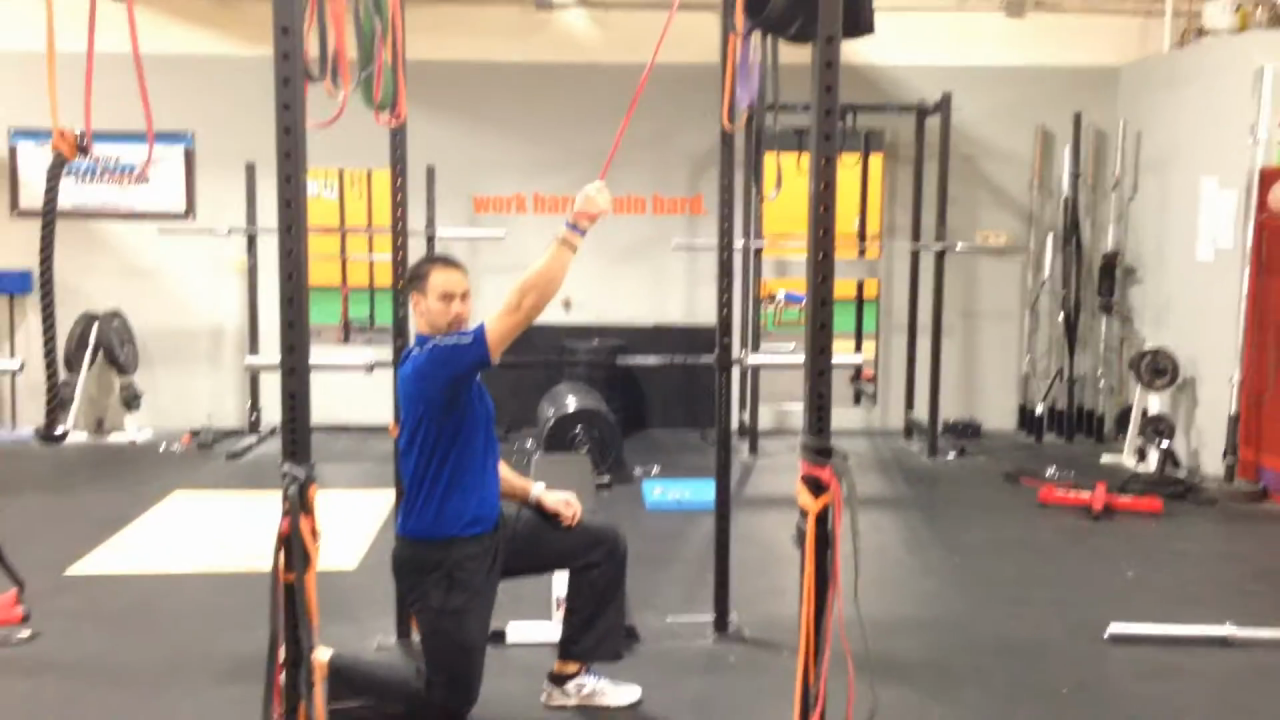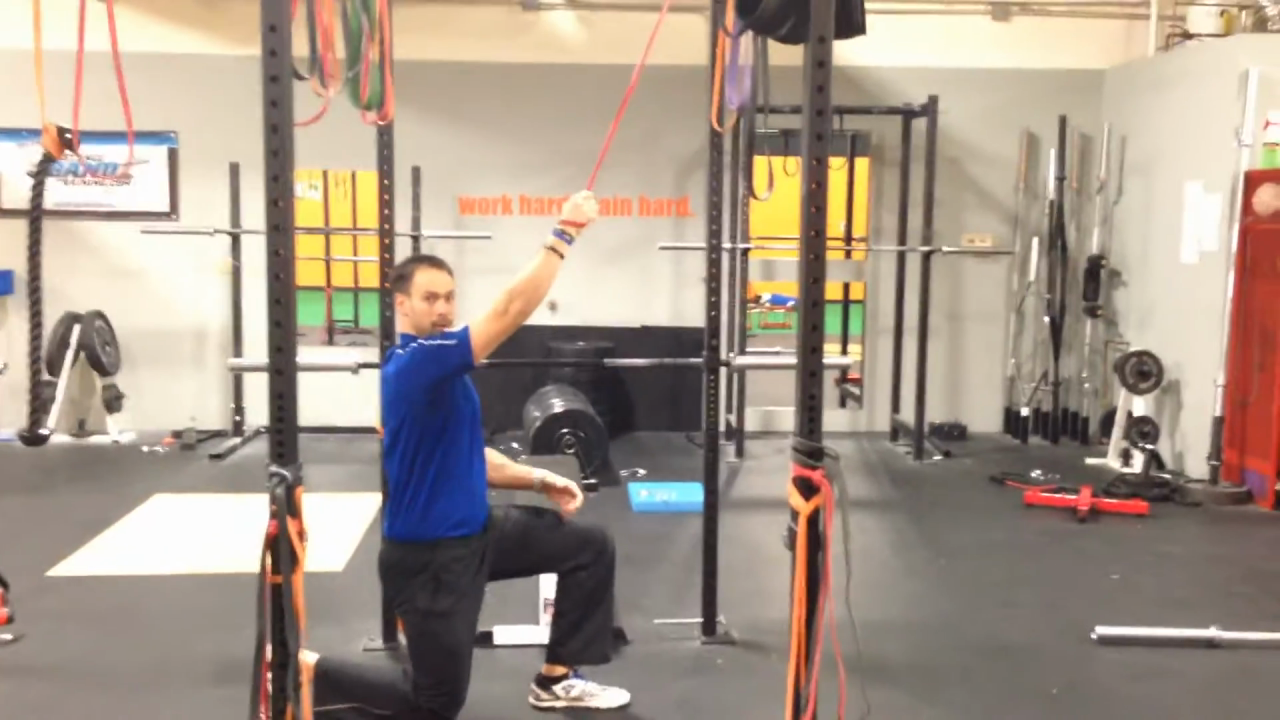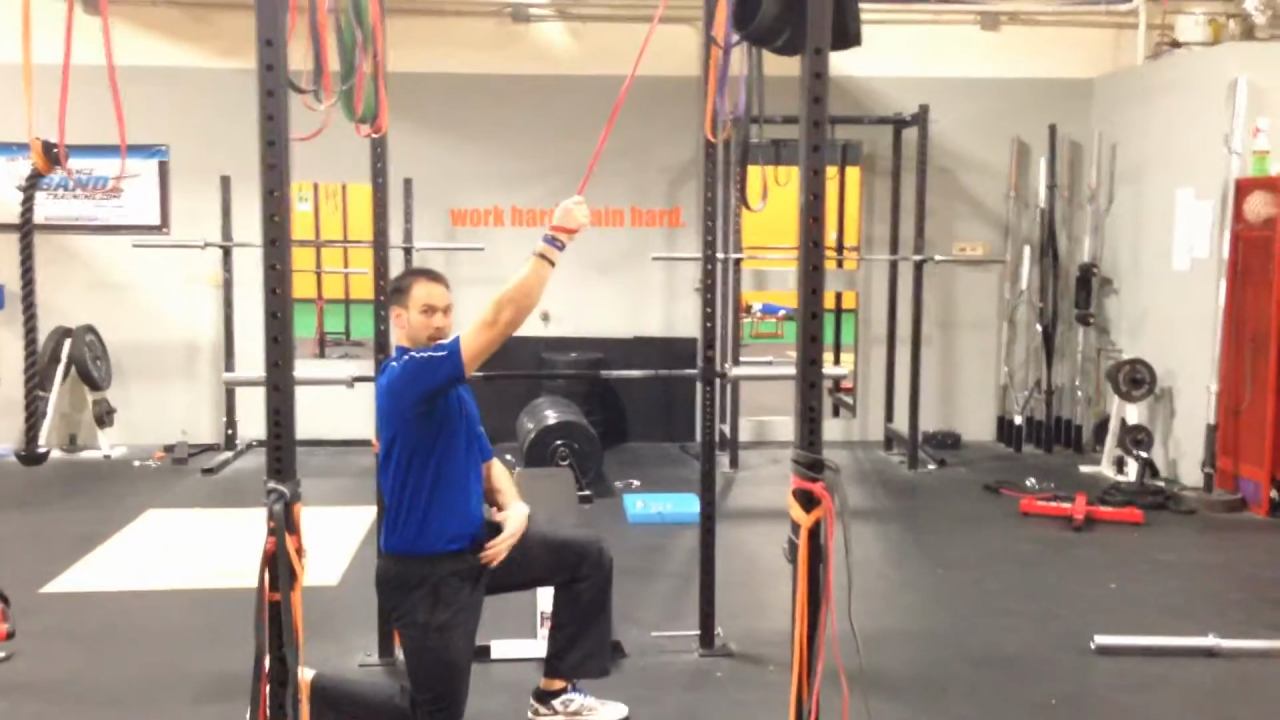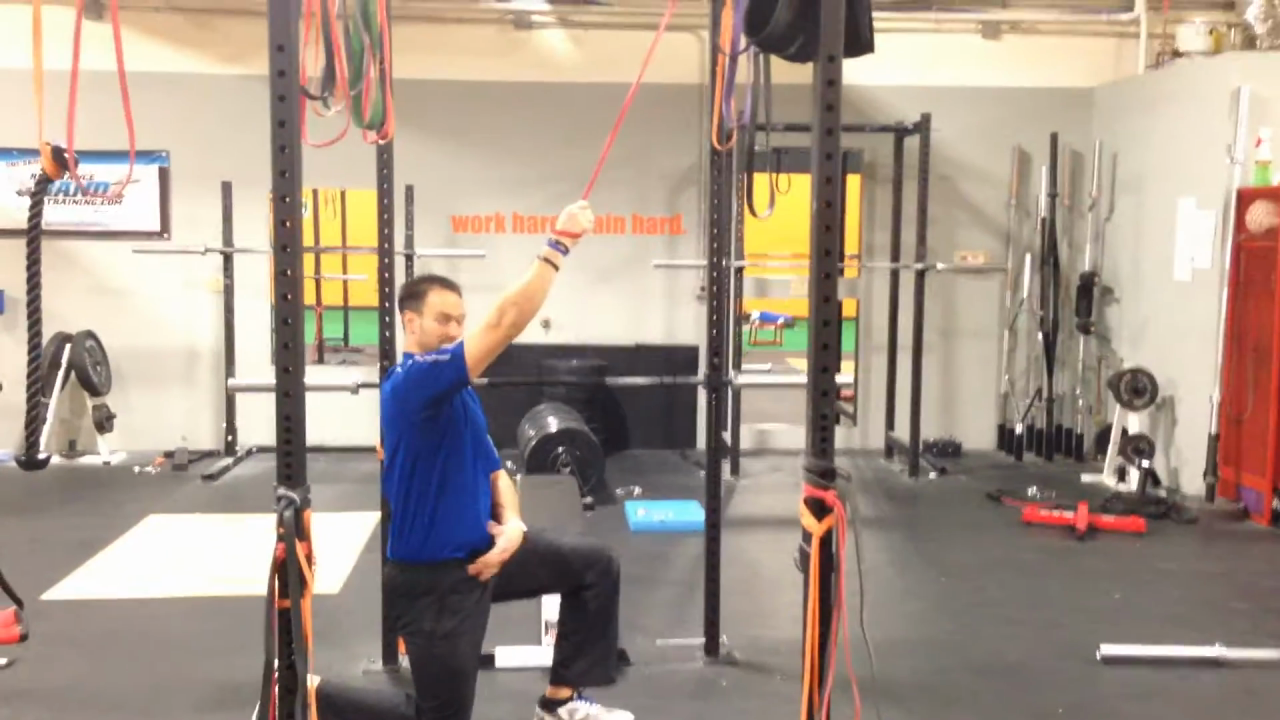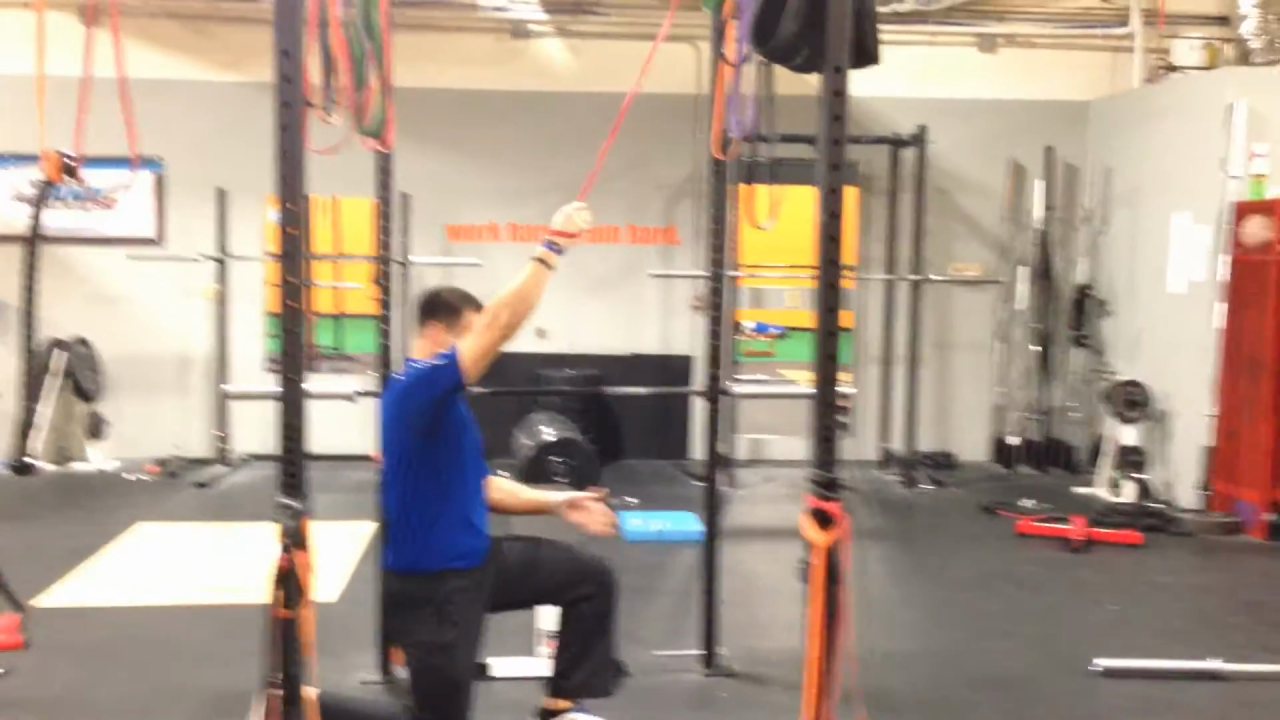
dt=0.3s
person 1, frame 1
left shoulder: (453, 370)
right shoulder: (431, 364)
right elbow: (521, 308)
left wrist: (535, 493)
right wrist: (576, 225)
left hip: (484, 529)
right hip: (441, 552)
left knee: (601, 545)
left ankle: (569, 676)
right ankle: (317, 668)
person 1, frame 2
left shoulder: (442, 370)
right shoulder: (414, 365)
right elbow: (507, 315)
left wrist: (542, 479)
right wrist: (565, 231)
left hip: (467, 528)
right hip: (424, 549)
left knee: (589, 548)
left ankle: (558, 676)
right ankle: (304, 669)
person 1, frame 3
left shoulder: (448, 386)
right shoulder: (406, 379)
left elbow: (484, 462)
right elbow: (500, 322)
left wrist: (514, 507)
right wrist: (555, 240)
left hip: (471, 544)
right hip: (424, 569)
left knee: (586, 559)
person 1, frame 4
left shoulder: (462, 394)
right shoulder: (413, 387)
left elbow: (493, 471)
right elbow: (523, 316)
left wrist: (513, 524)
right wrist: (559, 243)
left hip: (478, 552)
right hip: (435, 578)
left knee: (598, 567)
person 1, frame 5
left shoulder: (444, 399)
right shoulder: (414, 391)
left elbow: (480, 484)
right elbow: (500, 326)
left wrist: (557, 501)
right wrist: (554, 244)
left hip: (476, 562)
right hip: (430, 587)
left knee: (591, 577)
